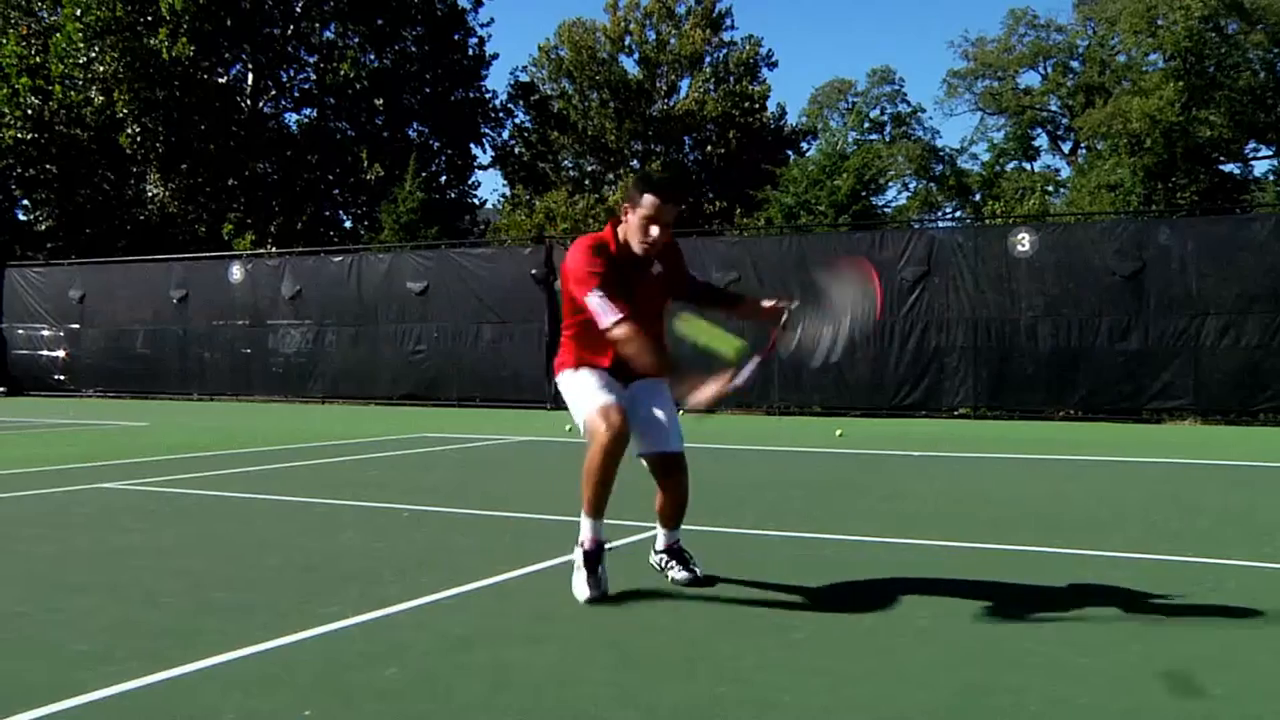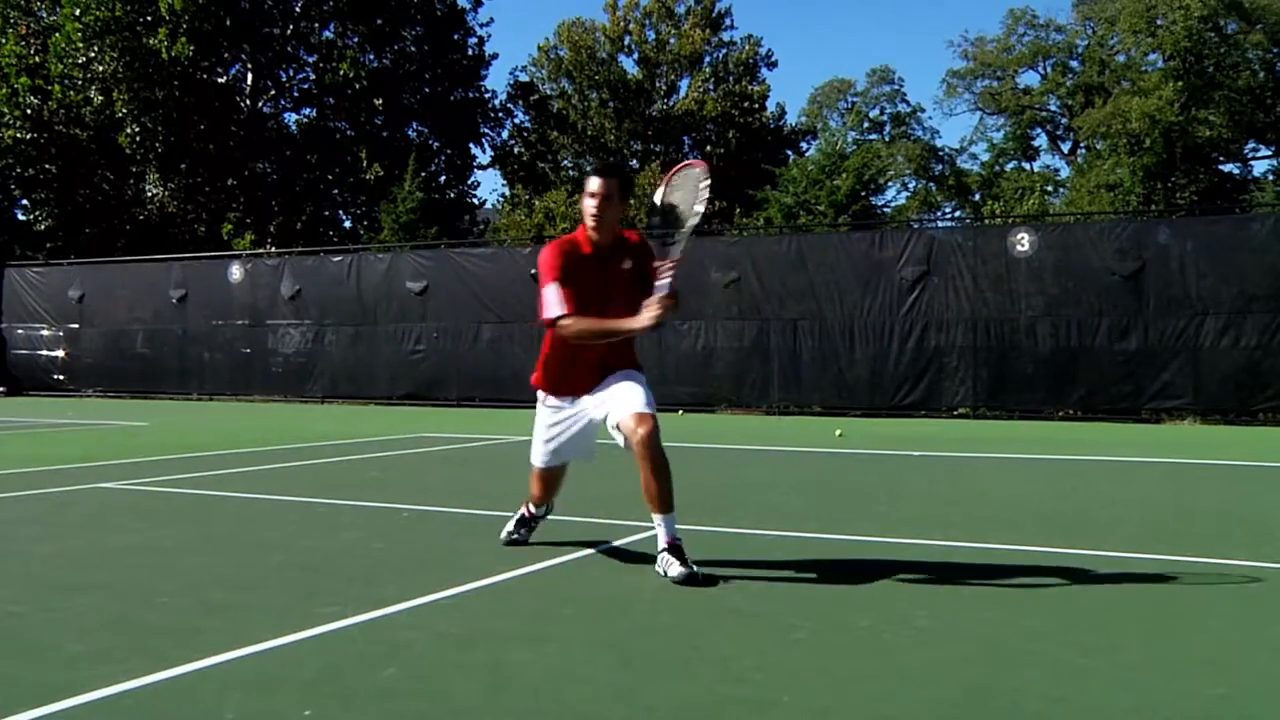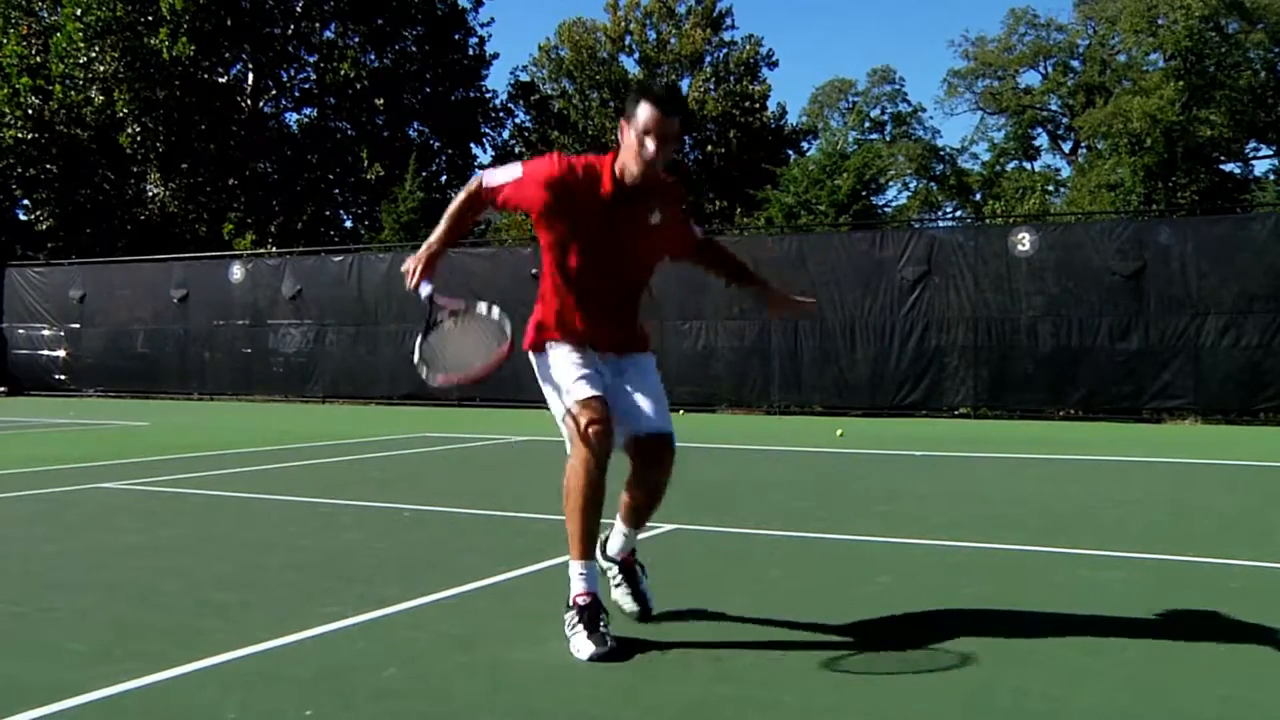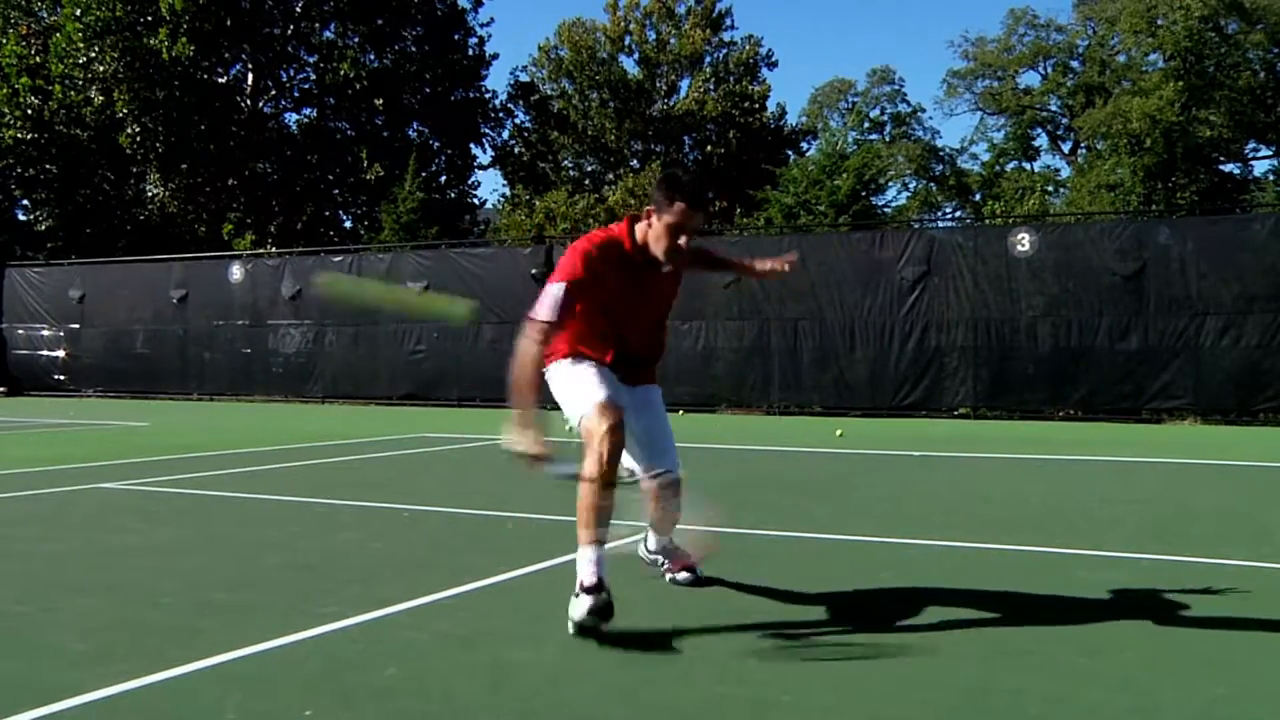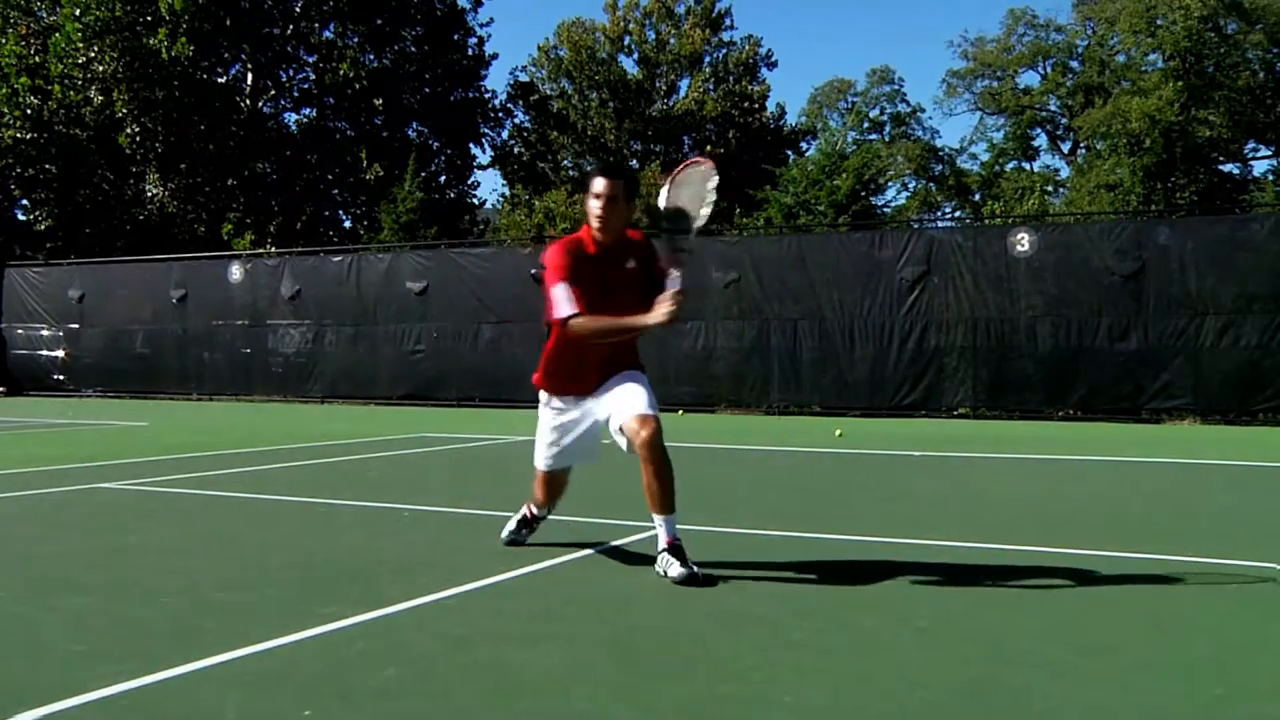
dt=0.7s
person 1, frame 1
left shoulder: (664, 249)
right shoulder: (587, 257)
left elbow: (697, 292)
right elbow: (623, 334)
left wrist: (755, 308)
right wrist: (688, 388)
left hip: (642, 376)
right hip: (589, 368)
left knee: (670, 468)
right knee: (612, 425)
left ankle: (666, 549)
right ankle: (589, 547)
person 1, frame 2
left shoulder: (637, 248)
right shoulder: (557, 255)
left elbow: (656, 306)
right elbow: (566, 328)
left wrist: (666, 292)
right wrist: (631, 324)
left hip: (616, 371)
right hip: (560, 381)
left knee: (644, 432)
right knee: (544, 481)
left ankle: (668, 545)
right ankle: (533, 512)
person 1, frame 3
left shoulder: (666, 202)
right shoulder: (559, 177)
left elbow: (703, 250)
right elbow: (477, 191)
left wrist: (763, 290)
right wrist: (430, 250)
left hip: (625, 351)
right hip: (561, 343)
left knee: (657, 455)
right knee: (593, 432)
left ankle: (620, 546)
right ankle: (581, 600)
person 1, frame 4
left shoulder: (673, 251)
right shoulder: (588, 256)
right elbow: (537, 332)
left wrist: (749, 267)
right wrist: (524, 417)
left hip: (635, 374)
right hip: (578, 364)
left knee: (667, 490)
right knee: (607, 425)
left ankle: (659, 545)
right ankle: (589, 583)
person 1, frame 5
left shoulder: (641, 248)
right shoulder: (561, 255)
left elbow: (661, 301)
right elbow: (575, 327)
left wrist: (672, 286)
right wrist: (646, 321)
left hip: (619, 374)
right hip: (564, 386)
left knee: (647, 431)
right knee: (547, 491)
left ankle: (668, 545)
right ankle: (533, 510)
